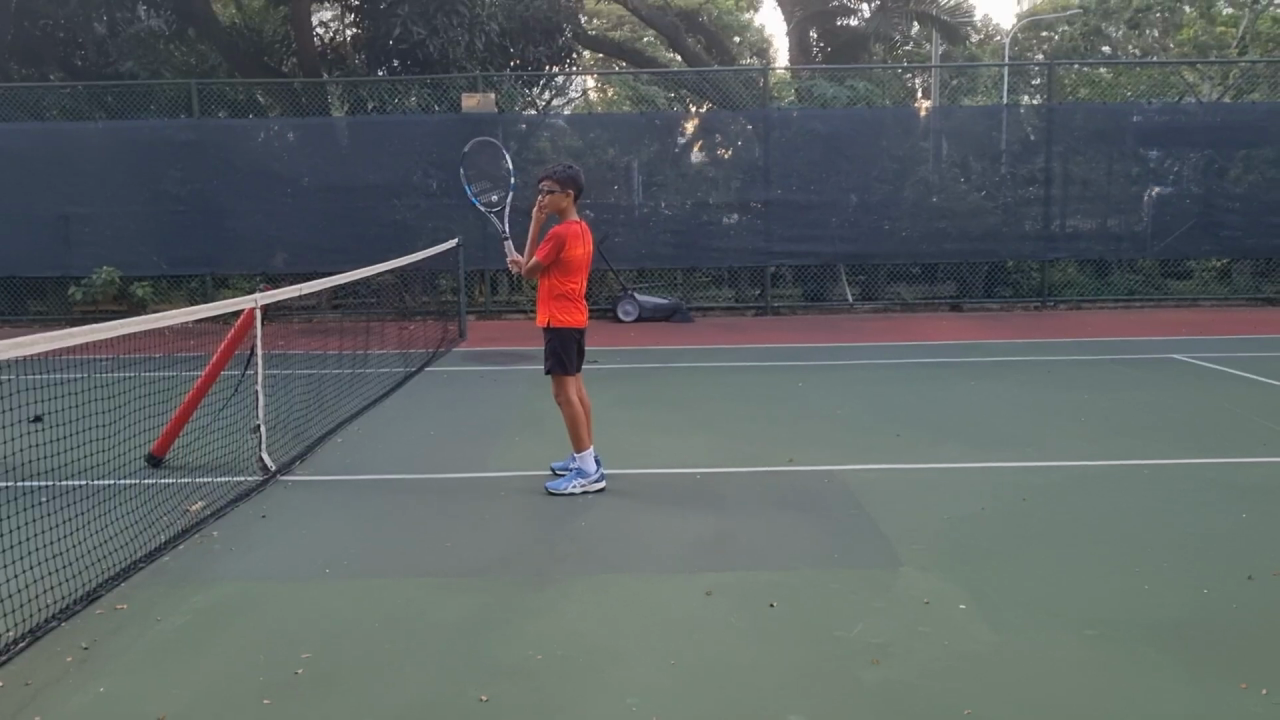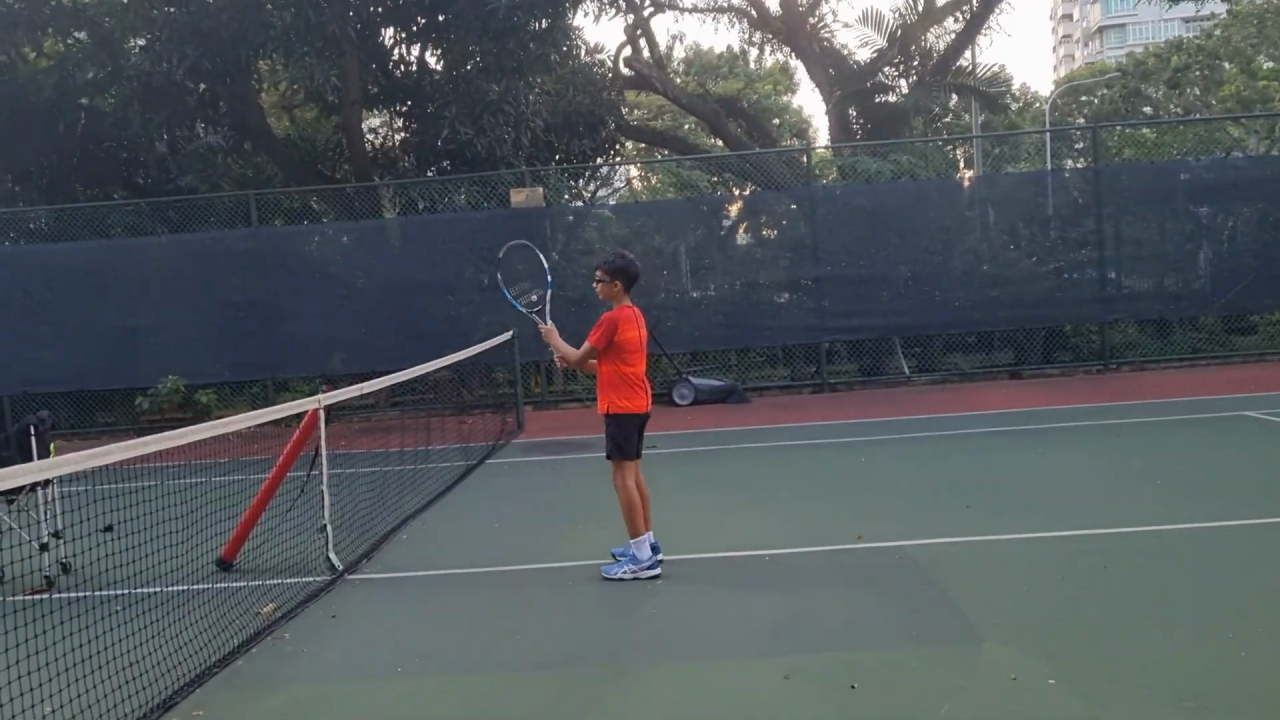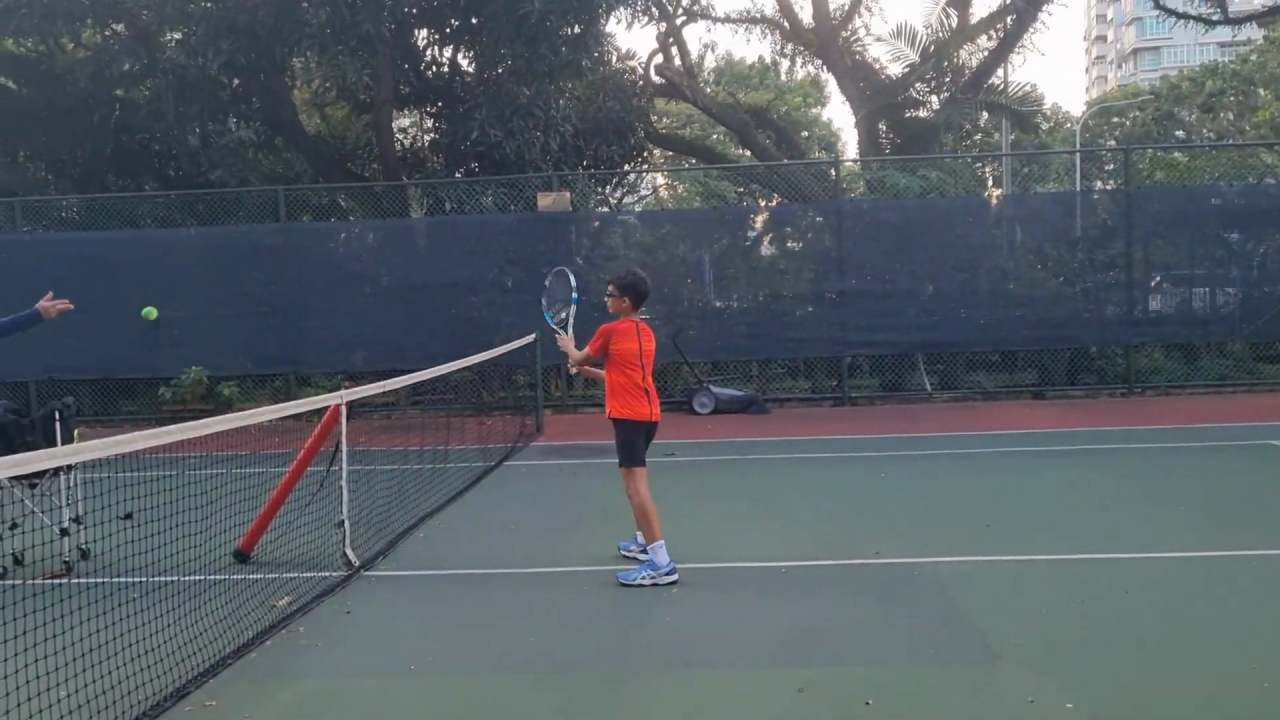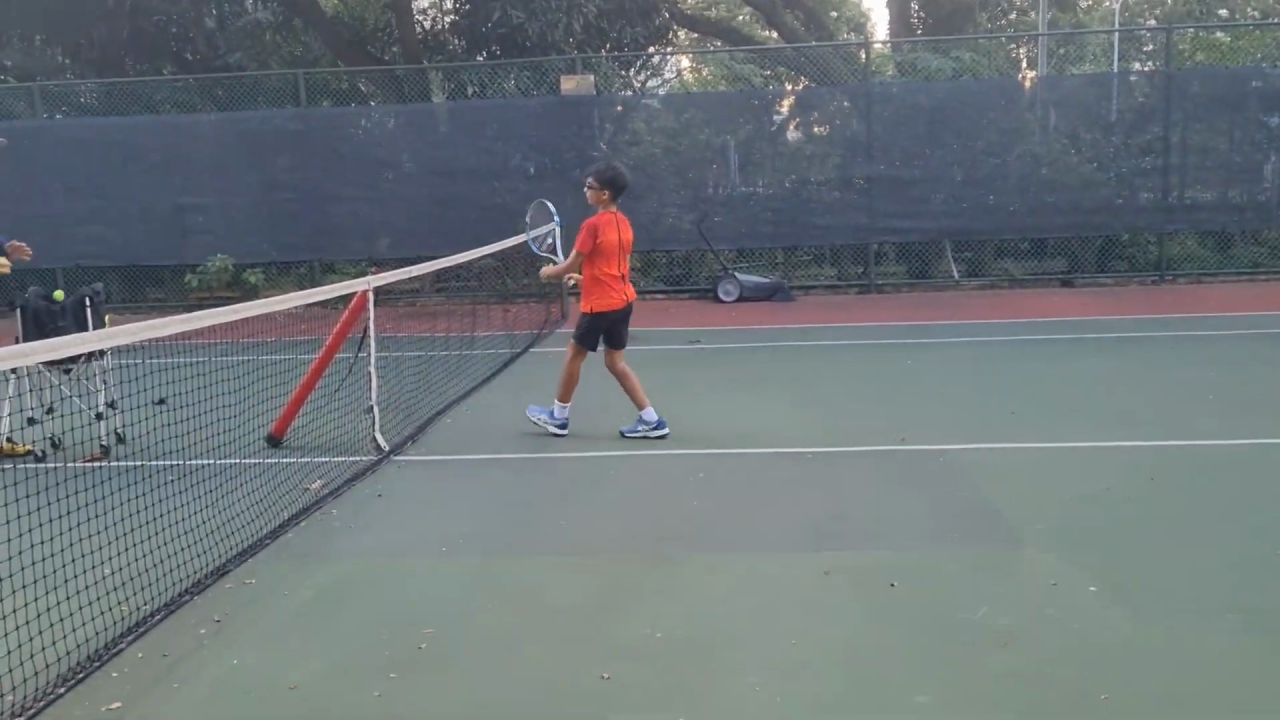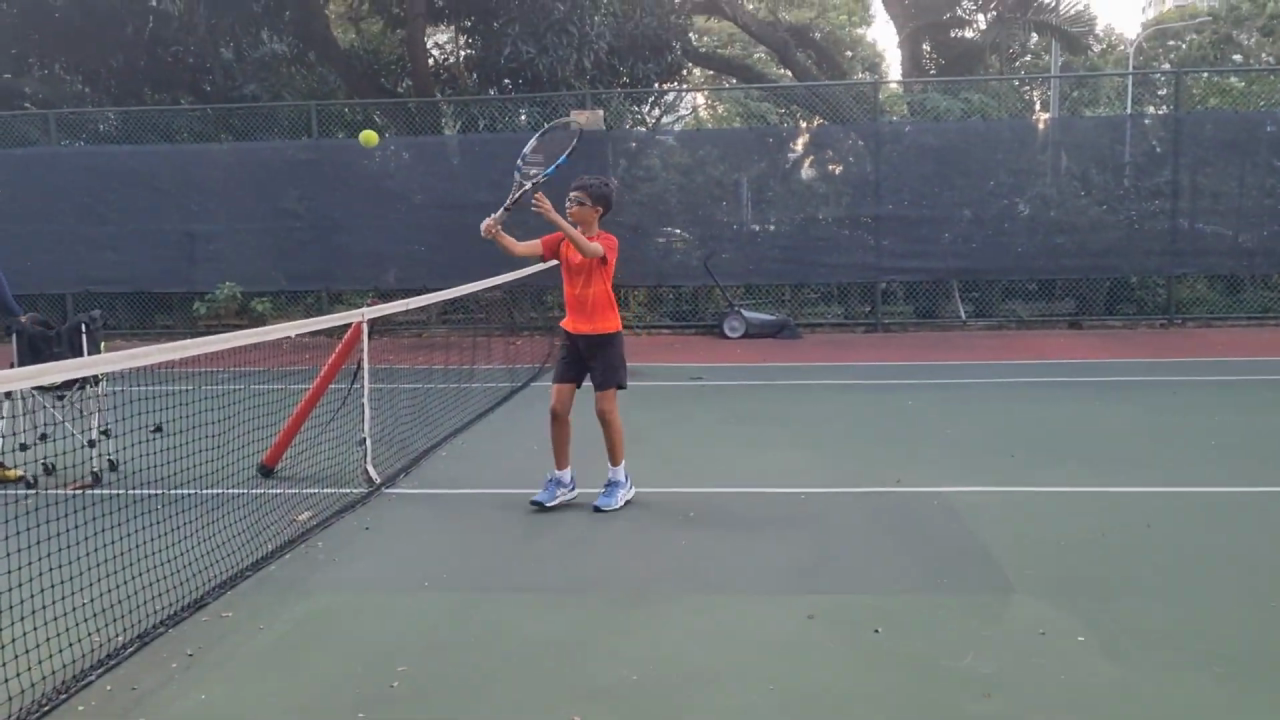
dt=1s
person 1, frame 1
left shoulder: (559, 234)
right shoulder: (581, 230)
left elbow: (528, 272)
left wrist: (535, 224)
right wrist: (525, 263)
left hip: (559, 321)
right hip: (574, 319)
left knee: (563, 393)
right knee: (575, 388)
left ankle: (588, 472)
right ankle: (586, 458)
person 1, frame 2
left shoulder: (611, 320)
right shoulder: (635, 316)
left elbow: (578, 359)
left wrist: (554, 339)
right wrist: (574, 361)
left hip: (621, 407)
right hip: (638, 404)
left knee: (622, 478)
right knee: (633, 474)
left ankle: (642, 559)
right ankle: (647, 544)
person 1, frame 3
left shoulder: (609, 331)
right shoulder: (646, 332)
left elbow: (579, 359)
left wrist: (568, 345)
right wrist: (595, 373)
left hip: (628, 415)
right hip: (648, 413)
left knee: (636, 485)
right knee: (633, 476)
left ankle: (660, 563)
right ankle: (645, 541)
person 1, frame 4
left shoulder: (593, 225)
right shoulder: (624, 223)
left elbow: (569, 267)
left wrist: (549, 272)
right wrist: (585, 278)
left hip: (599, 304)
right hip: (624, 301)
left knee: (574, 356)
right knee: (615, 362)
left ankle: (558, 417)
right ankle: (651, 421)
person 1, frame 5
left shoulder: (608, 243)
right shoulder: (560, 241)
left elbow: (589, 251)
right elbow: (518, 249)
left wrist: (555, 218)
right wrist: (496, 231)
left hip: (605, 334)
right hip: (573, 333)
left knee: (606, 409)
right knee: (558, 408)
left ankle: (619, 481)
right ankle: (562, 480)
